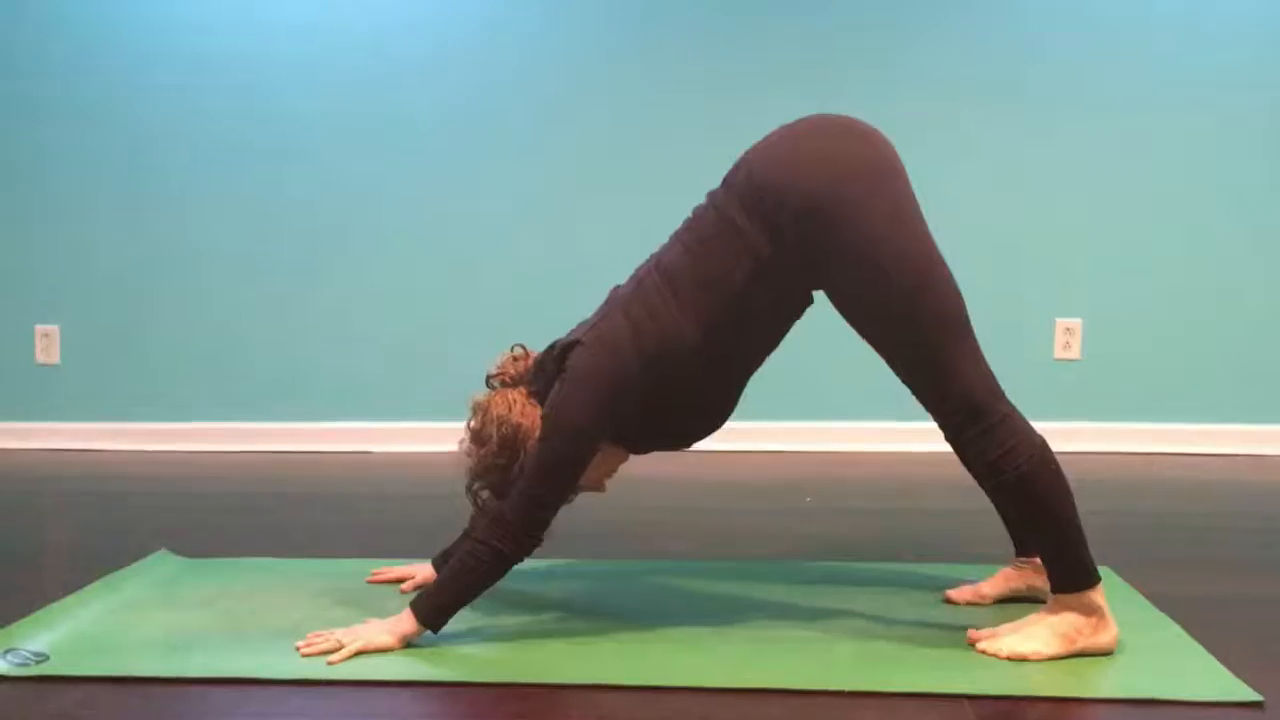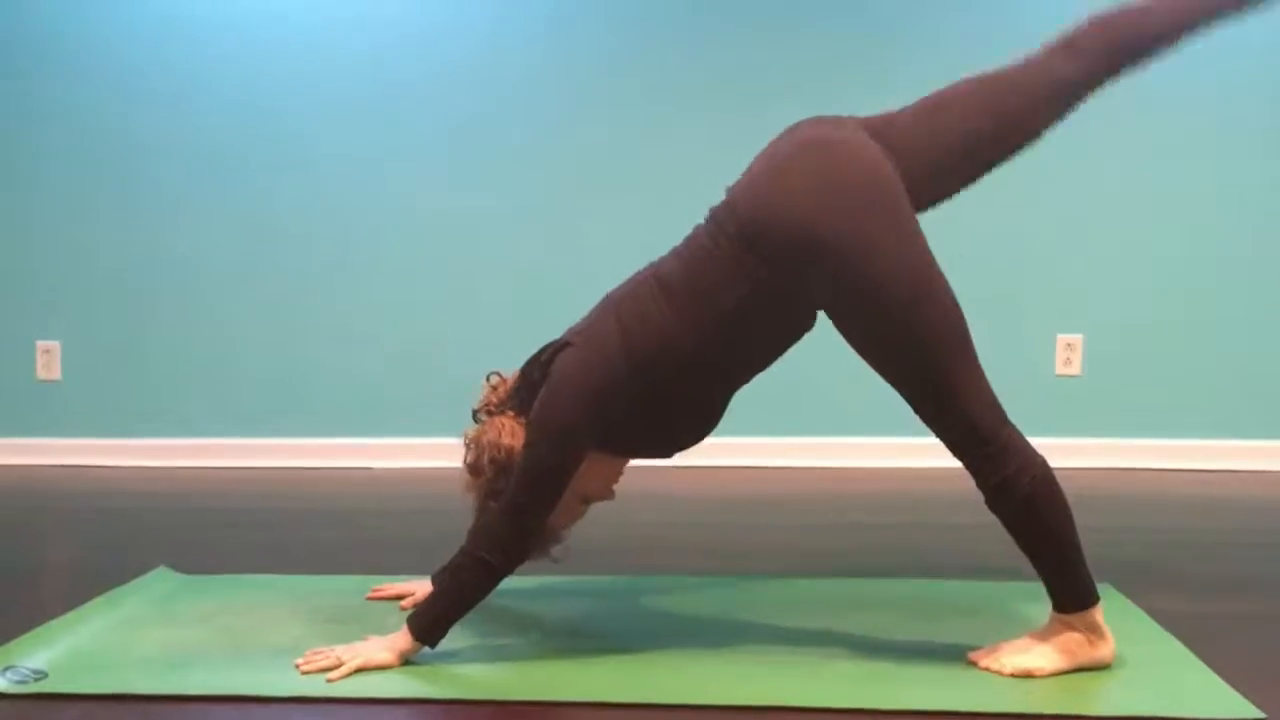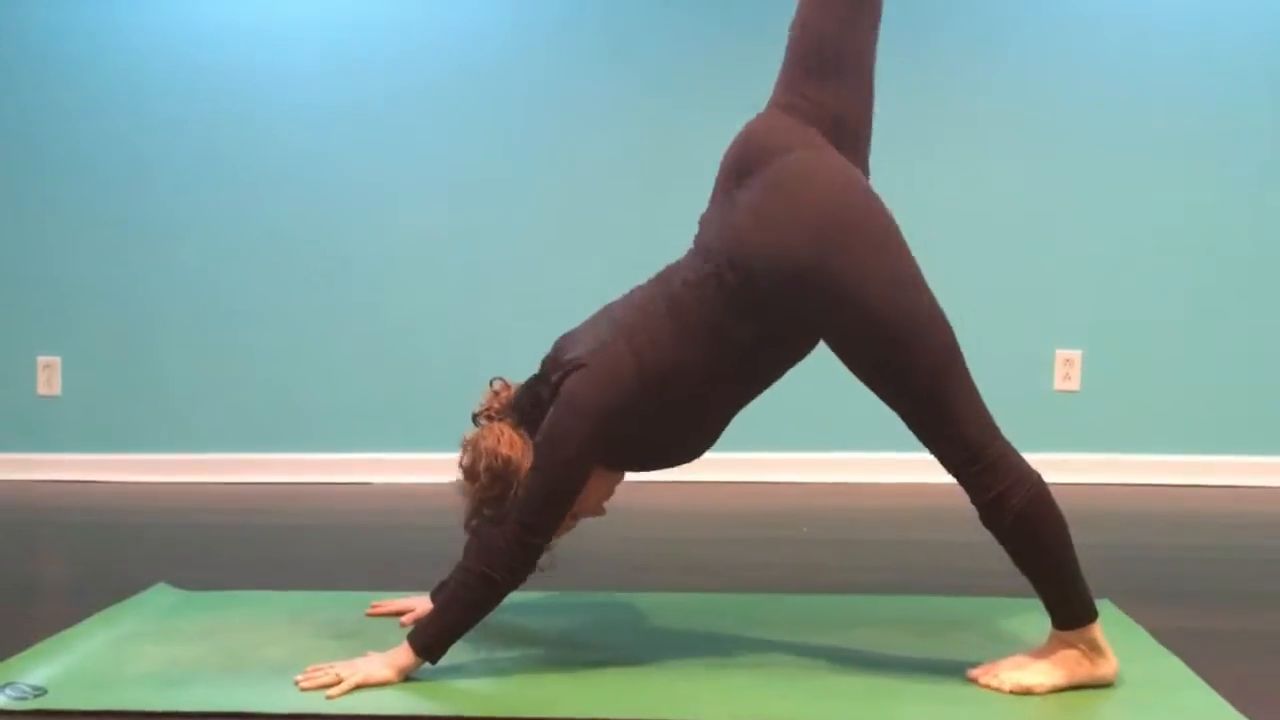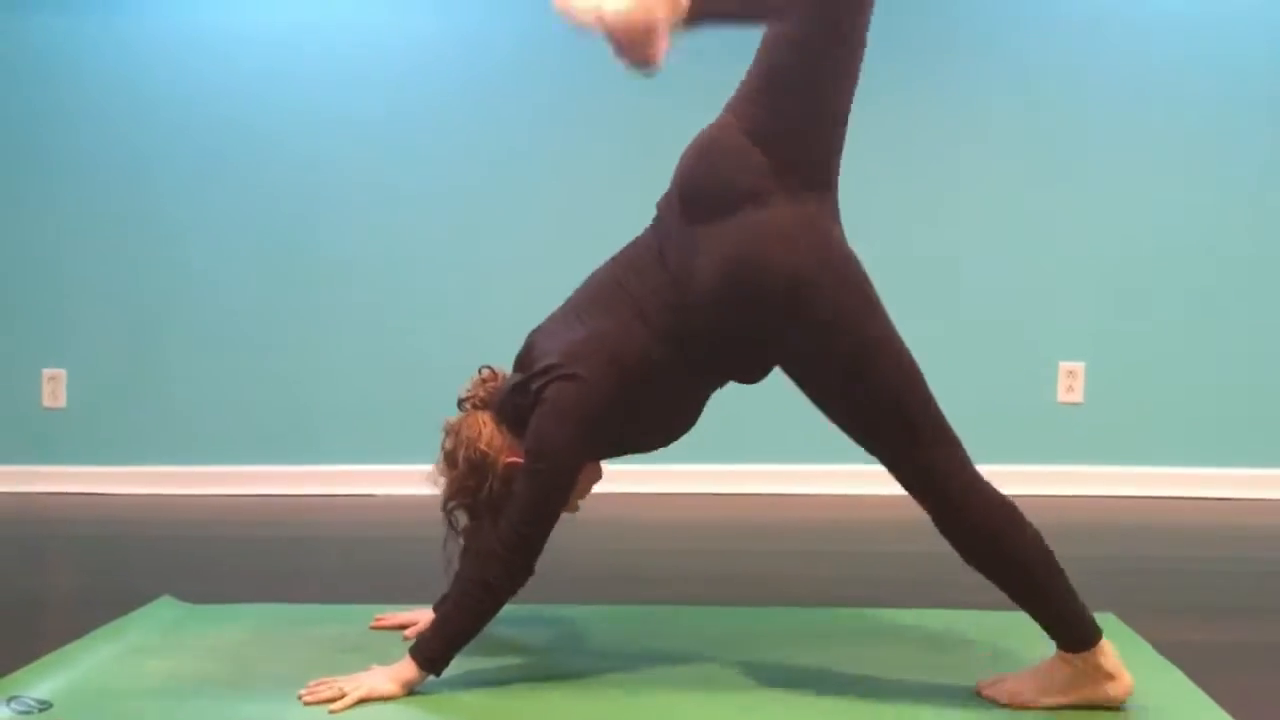
dt=0.3s
person 1, frame 1
left shoulder: (591, 388)
right shoulder: (583, 371)
left elbow: (518, 522)
right elbow: (517, 508)
left wrist: (410, 621)
right wrist: (444, 568)
left hip: (822, 189)
right hip: (817, 176)
left knee: (966, 401)
right knee: (958, 394)
left ankle: (1082, 605)
right ankle: (1033, 559)
person 1, frame 2
left shoulder: (573, 398)
right shoulder: (585, 381)
left elbow: (507, 533)
right elbow: (510, 523)
left wrist: (408, 637)
right wrist: (446, 583)
left hip: (818, 204)
right hip: (825, 173)
left knee: (977, 428)
left ankle: (1080, 623)
person 1, frame 3
left shoulder: (586, 411)
right shoulder: (565, 386)
left elbow: (512, 547)
right elbow: (507, 537)
left wrist: (406, 656)
right wrist: (443, 599)
left hip: (813, 245)
right hip: (788, 181)
left knee: (969, 446)
left ankle: (1080, 643)
person 1, frame 4
left shoulder: (560, 407)
right shoulder: (547, 389)
left elbow: (505, 557)
right elbow: (489, 520)
right wrist: (442, 615)
right hip: (756, 223)
